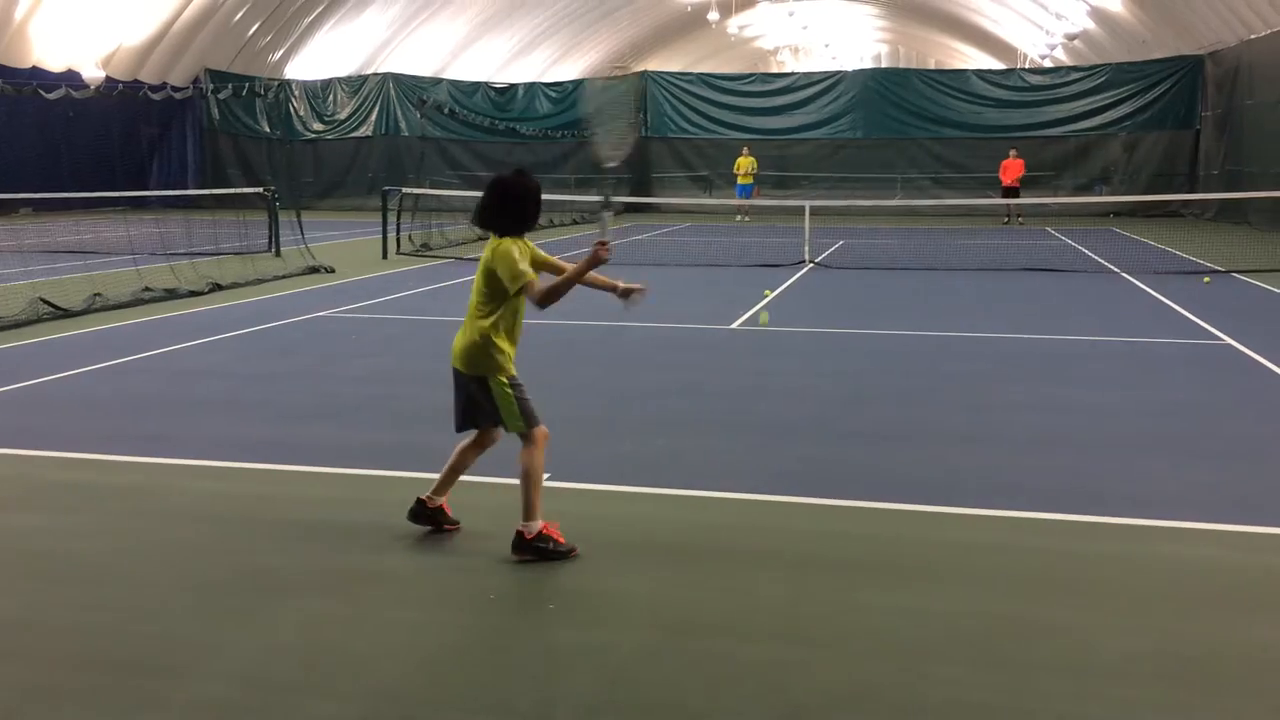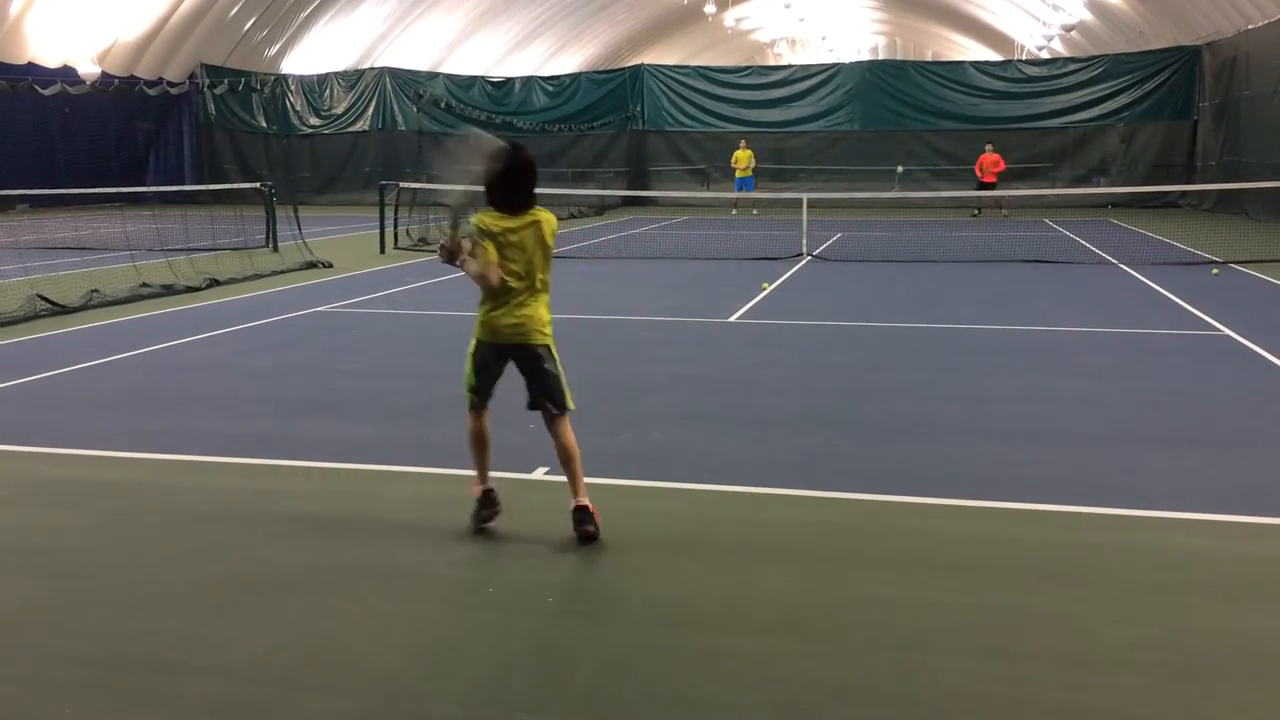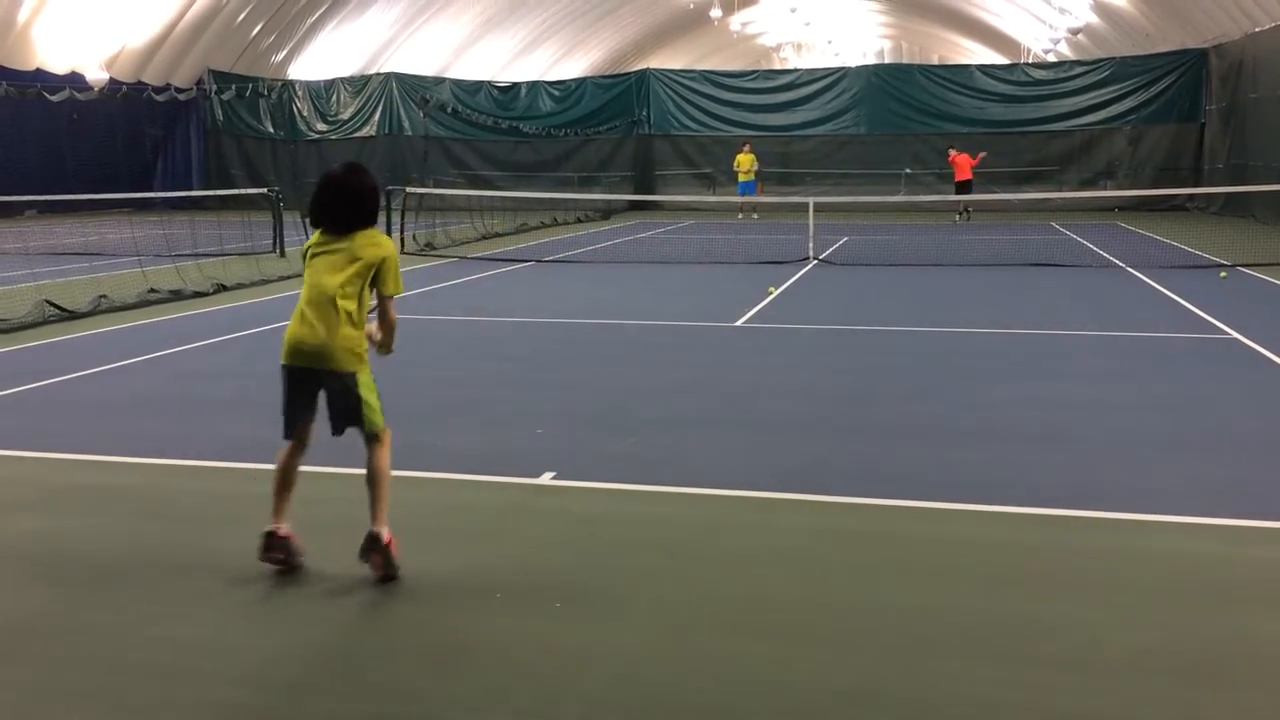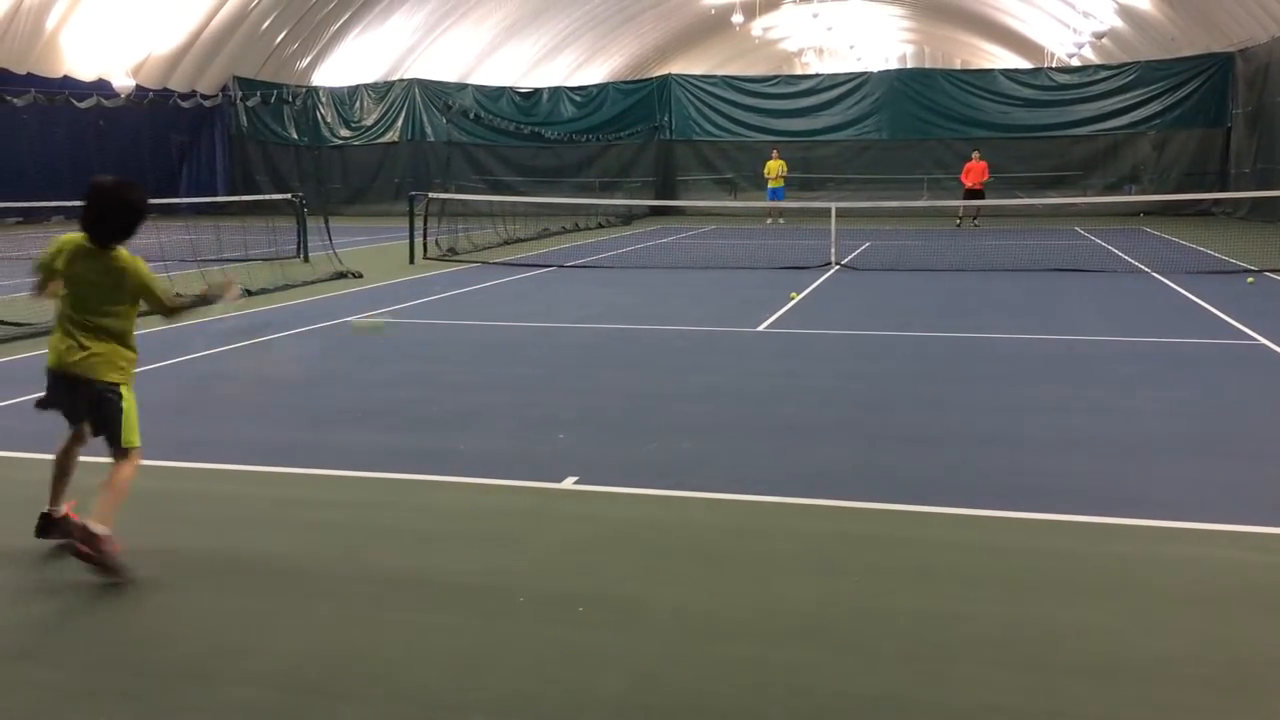
dt=1s
person 1, frame 1
left shoulder: (516, 245)
right shoulder: (505, 250)
left elbow: (562, 269)
right elbow: (540, 298)
left wrist: (615, 287)
right wrist: (587, 266)
left hip: (471, 355)
right hip: (487, 358)
left knee: (485, 435)
right knee: (535, 436)
left ankle: (430, 503)
right ankle: (531, 531)
person 1, frame 2
left shoulder: (484, 223)
right shoulder: (546, 221)
left elbow: (490, 280)
left wrist: (461, 258)
left hip: (492, 332)
right hip: (533, 332)
left knee: (477, 409)
right knee: (557, 419)
left ankle: (485, 492)
right ankle: (581, 507)
person 1, frame 3
left shoulder: (315, 244)
right shoulder: (382, 247)
right elbow: (388, 316)
right wrist: (386, 340)
left hip: (299, 348)
right hip: (341, 355)
left knee: (296, 441)
right knee: (379, 438)
left ankle: (276, 532)
right ankle: (377, 536)
person 1, frame 4
left shoulder: (67, 247)
right shoulder: (127, 267)
left elbow: (42, 287)
right elbow: (167, 308)
right wrist: (207, 297)
left hip: (62, 364)
right hip: (105, 371)
left knee: (79, 433)
right knee: (126, 456)
left ankle: (55, 514)
right ankle: (94, 530)
